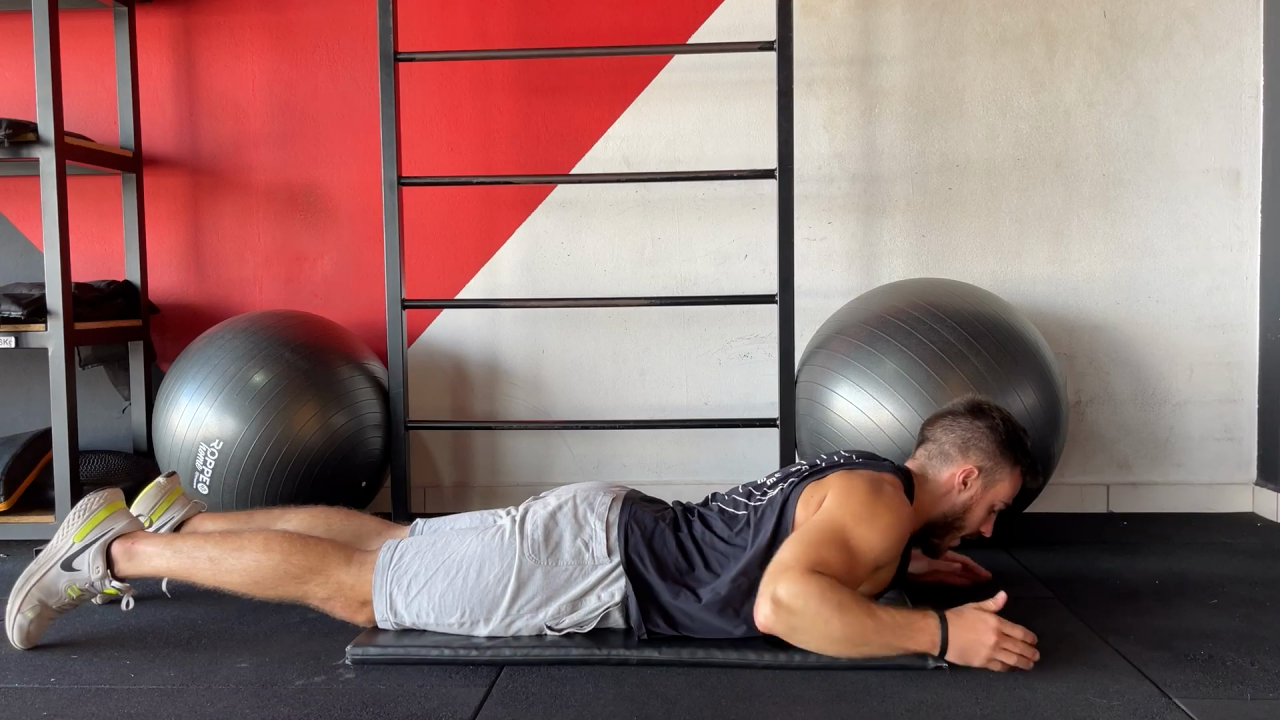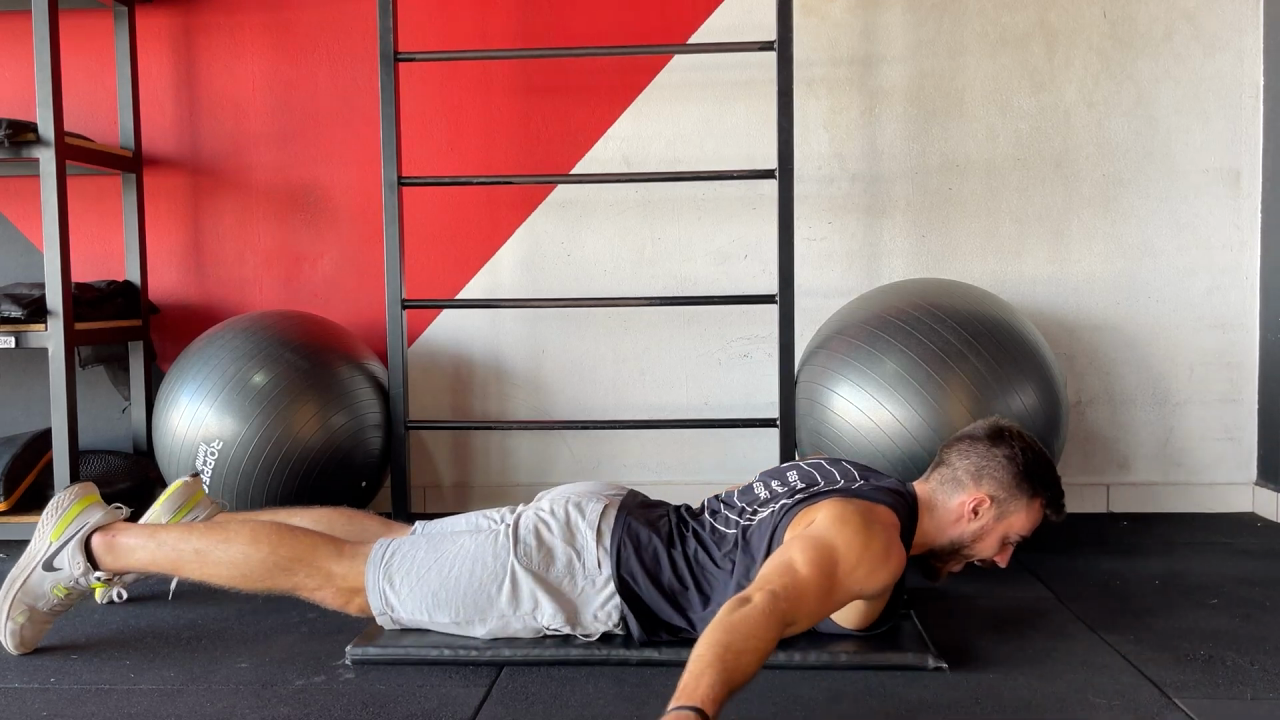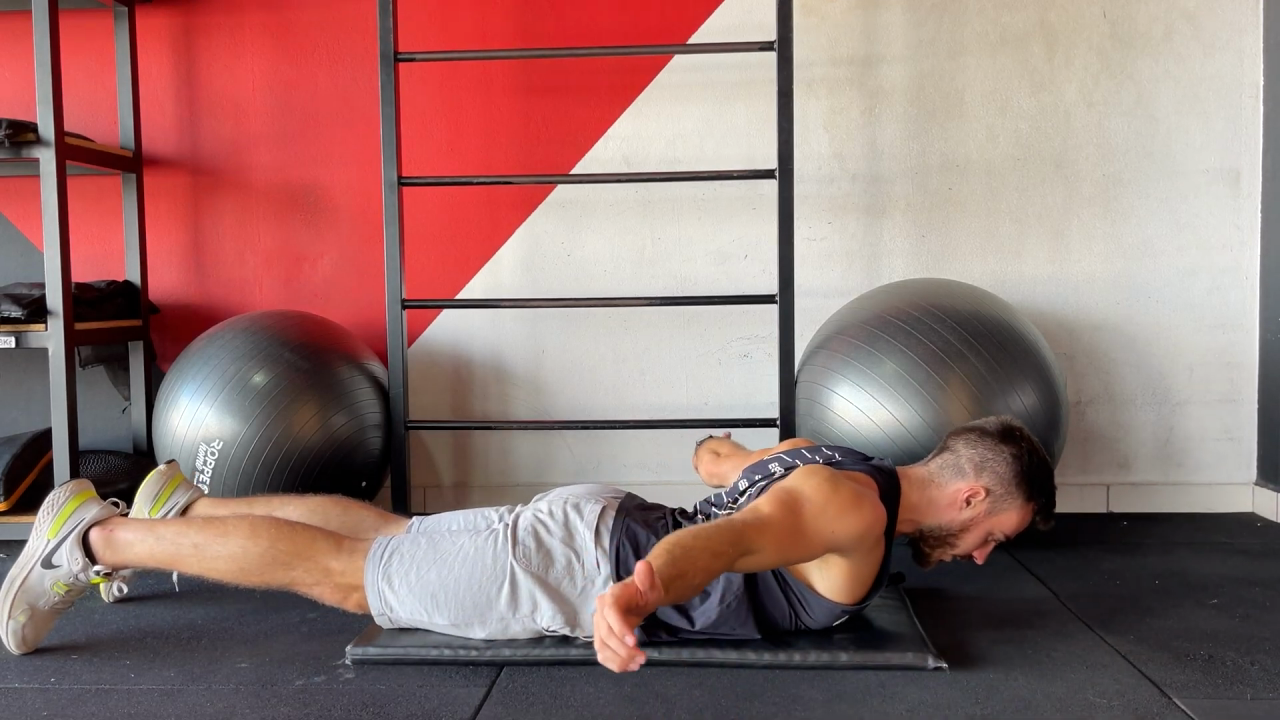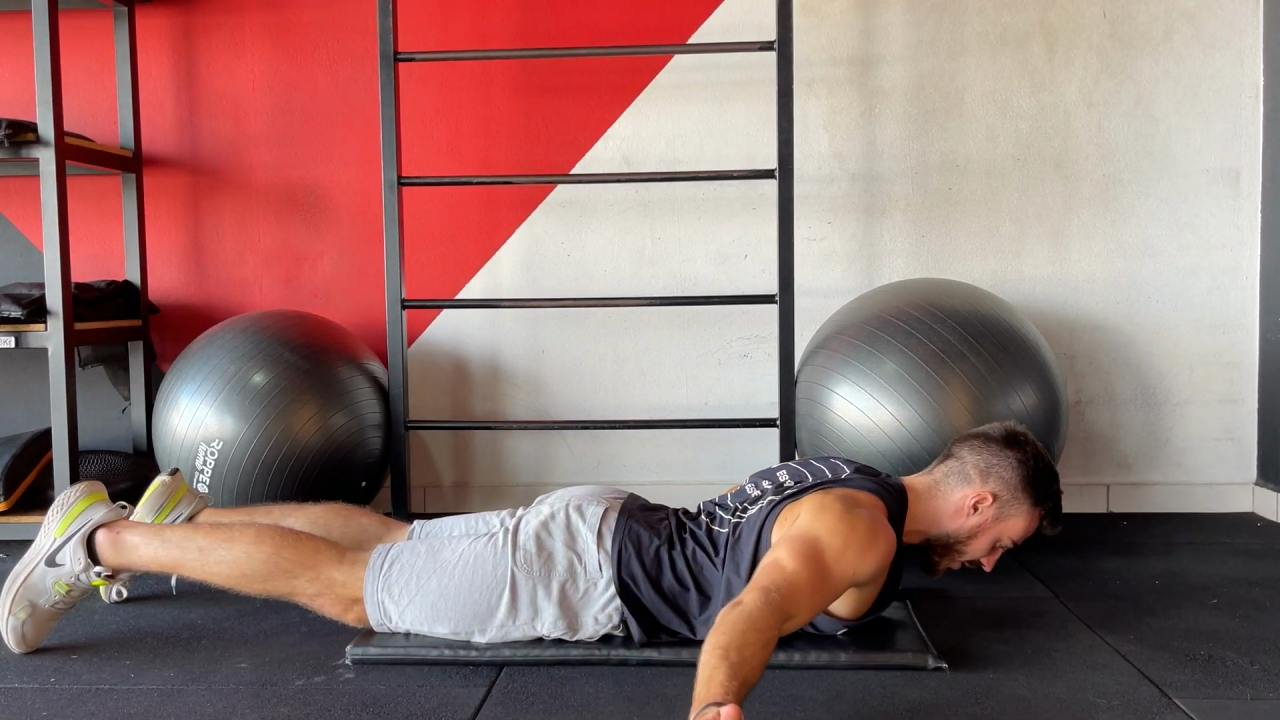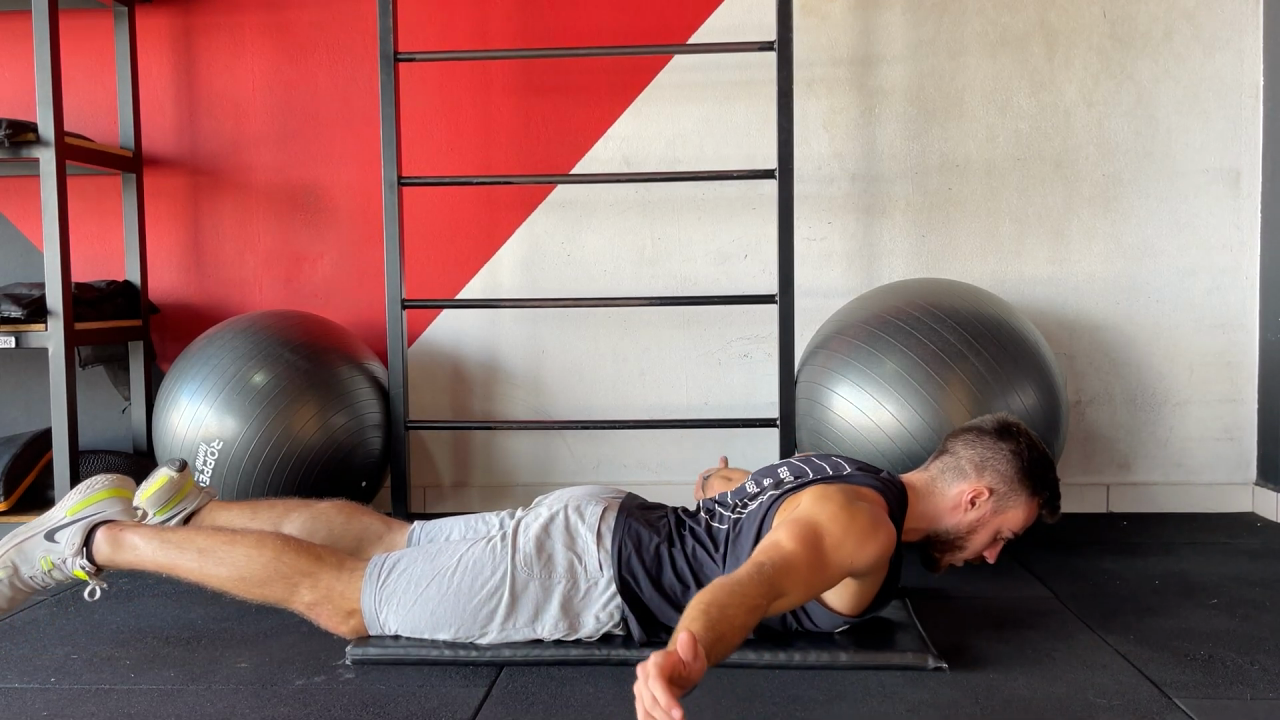
dt=0.7s
person 1, frame 1
left shoulder: (860, 477)
right shoulder: (881, 503)
right elbow: (784, 605)
left wrist: (904, 566)
right wrist: (943, 634)
left hip: (611, 529)
right hip: (597, 564)
left knee: (382, 542)
right knee: (346, 585)
left ankle: (185, 521)
right ankle: (110, 551)
person 1, frame 2
left shoulder: (852, 479)
right shoulder: (870, 541)
right elbow: (753, 612)
left hip: (612, 524)
right hip: (586, 565)
left knee: (389, 541)
right knee: (345, 578)
left ankle: (193, 522)
right ankle: (93, 543)
person 1, frame 3
left shoulder: (830, 465)
right shoulder: (854, 510)
left elbow: (717, 455)
right elbow: (721, 541)
right wrist: (633, 596)
left hip: (603, 527)
right hip: (584, 555)
left knee: (387, 532)
right knee: (343, 572)
left ankle: (187, 510)
right ankle: (92, 536)
person 1, frame 4
left shoulder: (846, 480)
right shoulder: (861, 532)
right elbow: (756, 612)
left hip: (603, 528)
right hip: (583, 569)
left knee: (385, 540)
right knee: (342, 586)
left ankle: (185, 517)
right ankle: (99, 541)
person 1, frame 5
left shoulder: (847, 477)
right shoulder: (863, 525)
right elbow: (750, 585)
left hip: (599, 527)
right hip: (585, 573)
left knee: (383, 540)
right knee: (336, 598)
left ankle: (184, 507)
right ankle: (99, 539)
